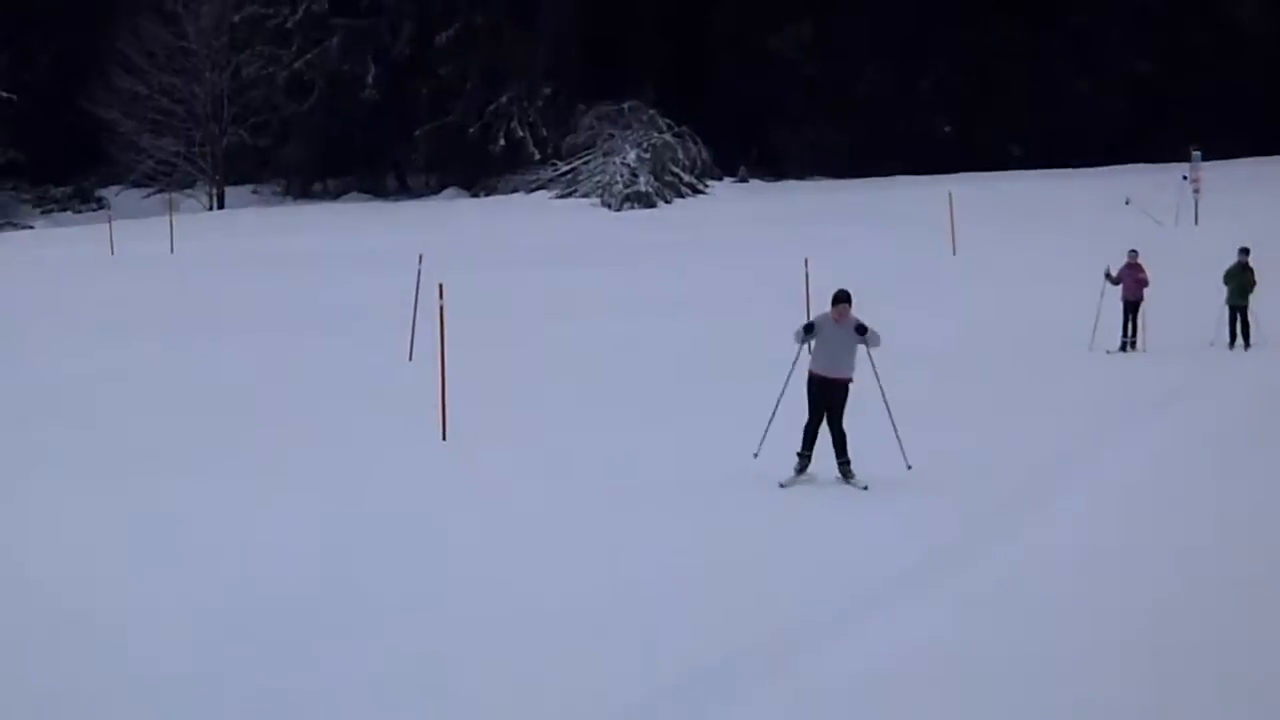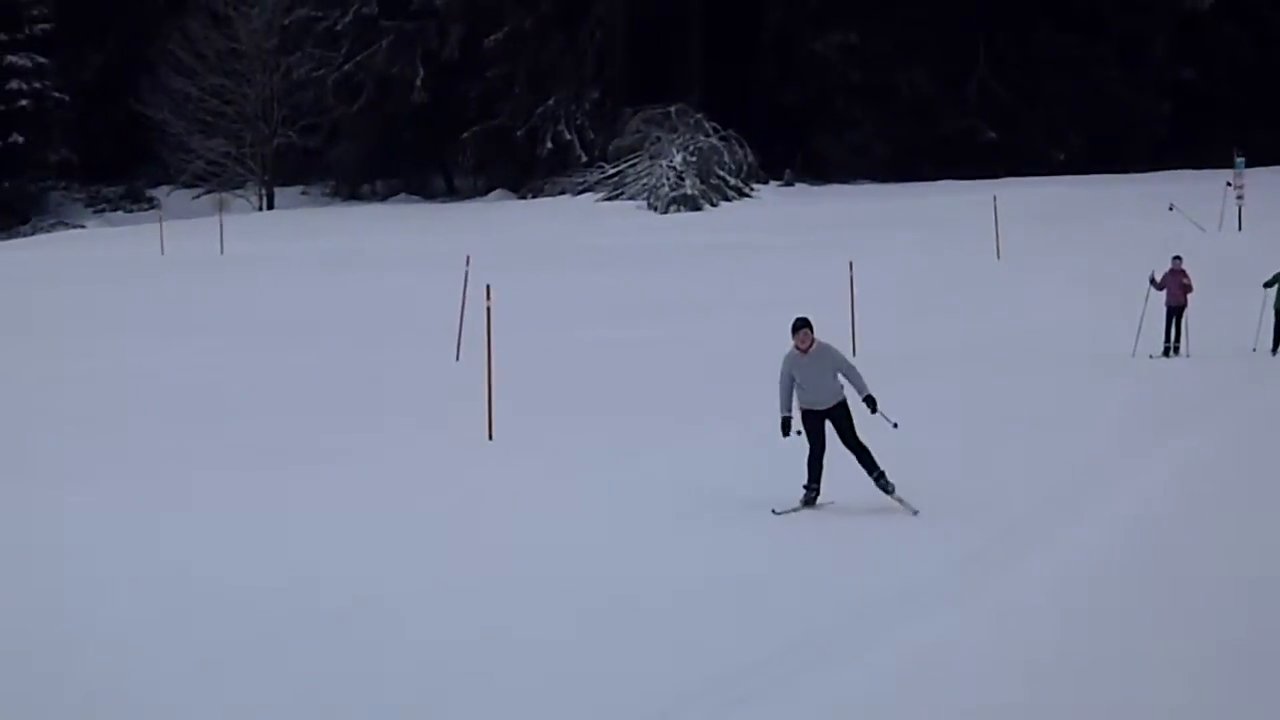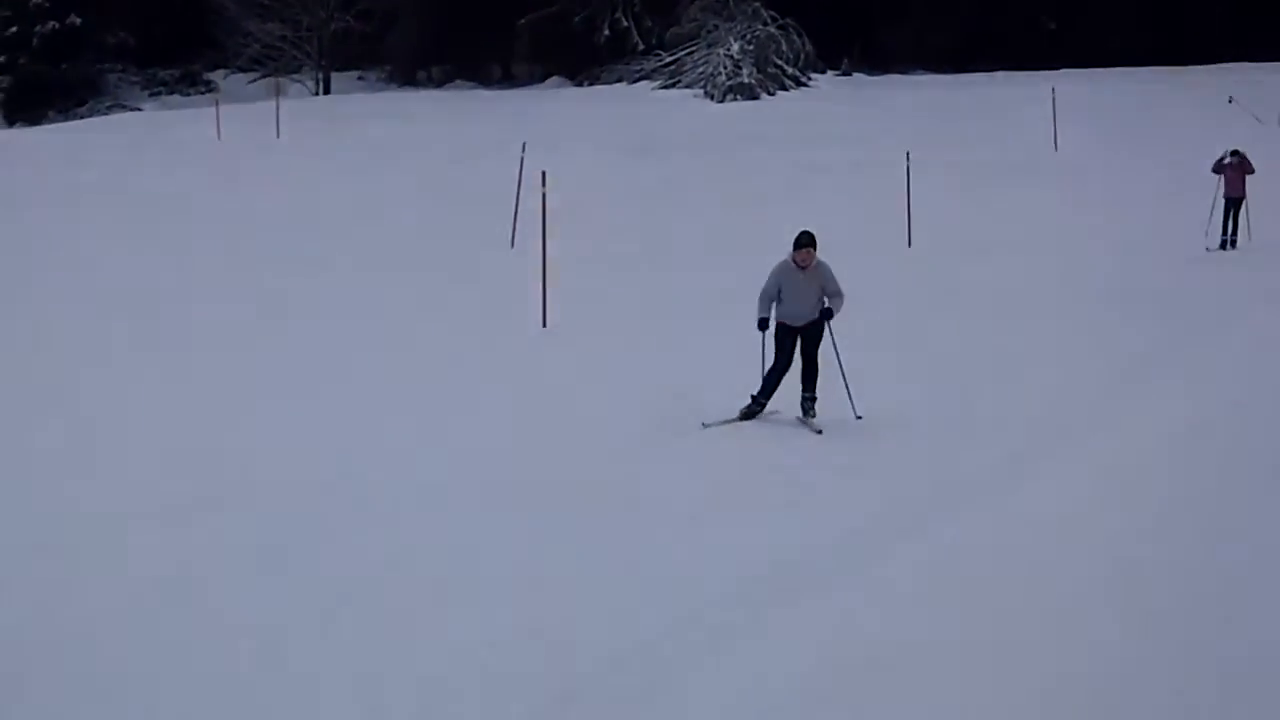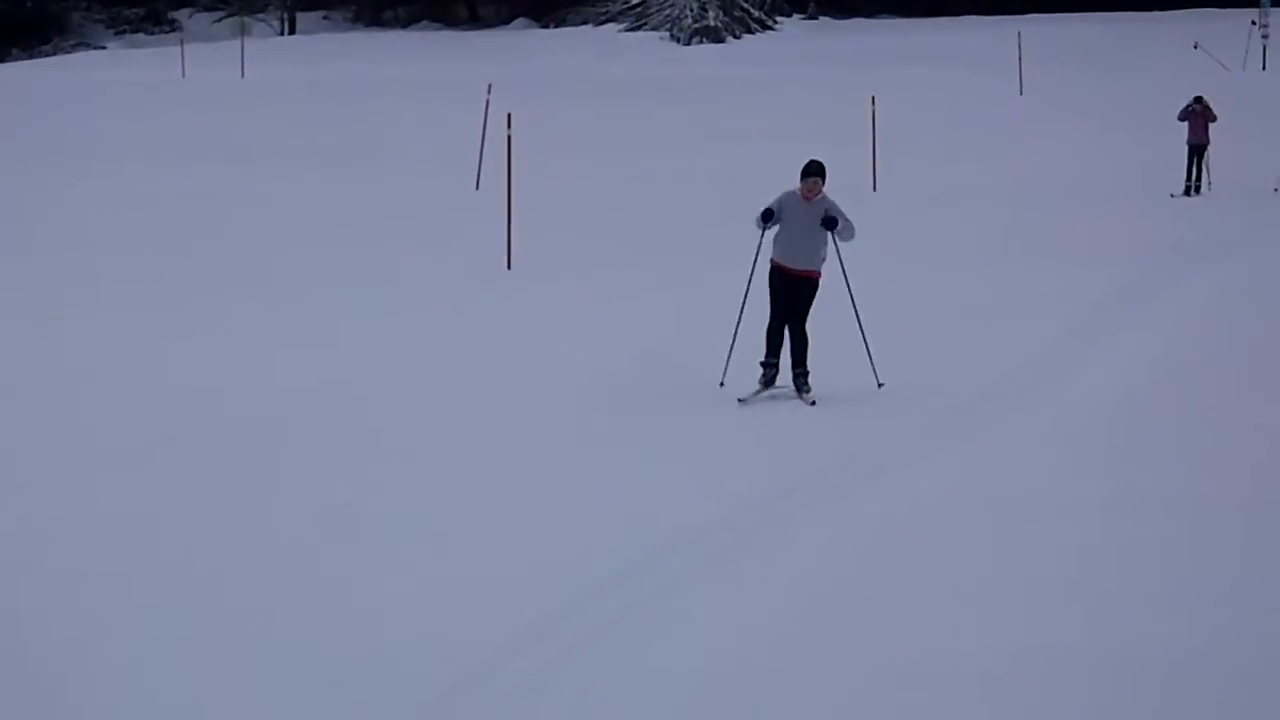
dt=0.7s
person 1, frame 1
left shoulder: (856, 326)
right shoulder: (821, 321)
left elbow: (876, 341)
right elbow: (799, 338)
left wrist: (866, 332)
right wrist: (806, 330)
left hip: (841, 381)
right hip: (817, 378)
left knee: (835, 423)
right knee: (815, 418)
left ankle: (844, 464)
right ankle: (804, 457)
person 1, frame 2
left shoulder: (827, 351)
right shoulder: (789, 359)
left elbow: (849, 371)
right elbow: (785, 388)
left wrist: (865, 393)
right wrist: (785, 416)
left hip: (836, 403)
right hip: (809, 409)
left knee: (852, 442)
right knee: (817, 449)
right ankle: (812, 490)
person 1, frame 3
left shoulder: (823, 270)
right shoulder: (782, 269)
left elbow: (837, 295)
right elbow: (766, 296)
left wrist: (830, 309)
right wrist: (763, 317)
left hip: (814, 321)
right hip: (786, 322)
left knee: (810, 357)
right knee: (781, 364)
left ankle: (808, 401)
right ankle: (757, 403)
person 1, frame 4
left shoulder: (827, 205)
right shoulder: (787, 198)
left elbow: (848, 230)
right elbow: (762, 223)
left wrist: (836, 223)
right wrist: (765, 217)
left hip: (808, 274)
right hip: (780, 269)
left knee: (797, 323)
right knee: (777, 319)
left ankle: (800, 375)
right ankle: (770, 368)
